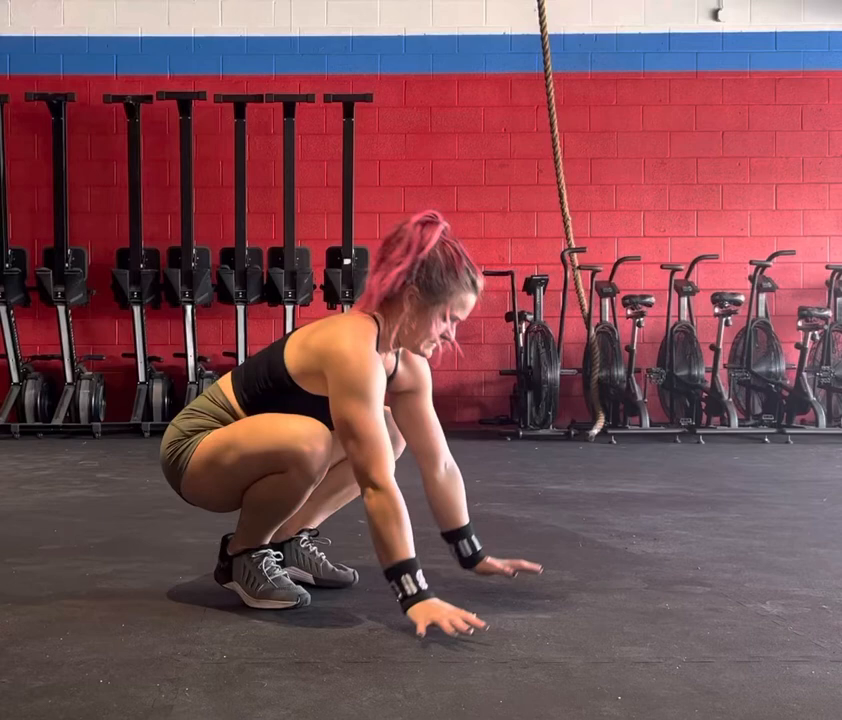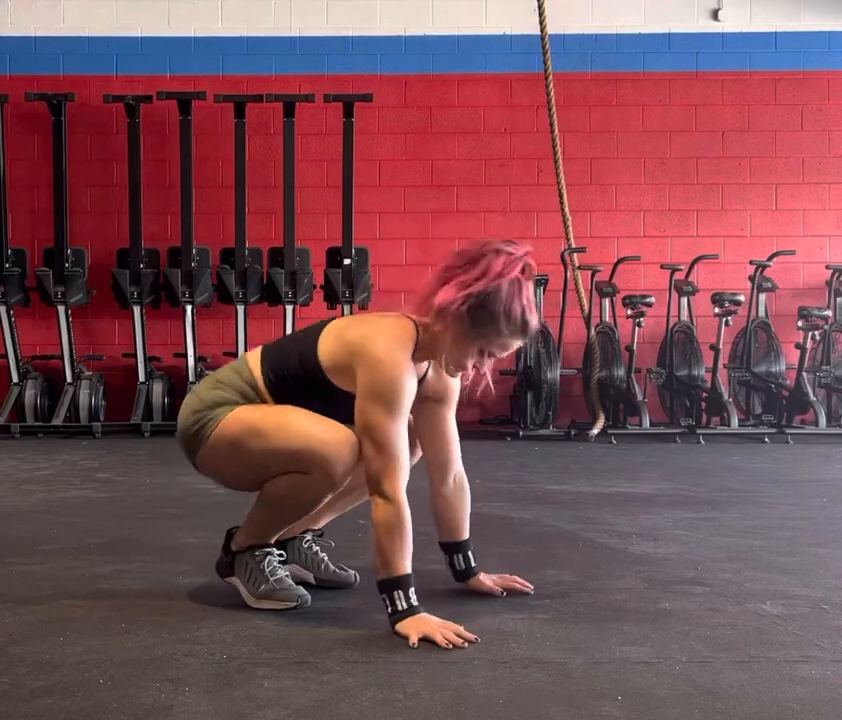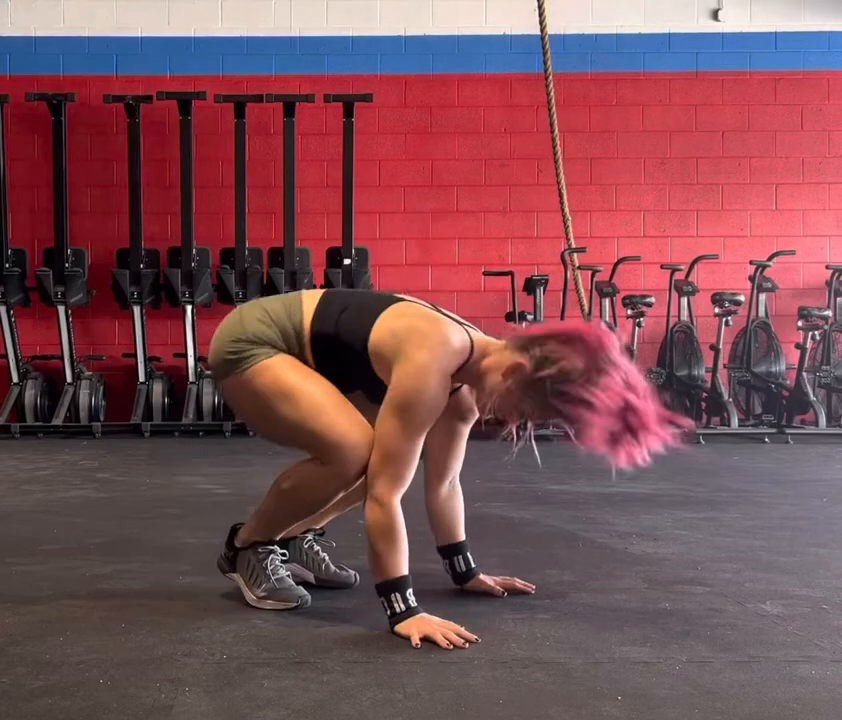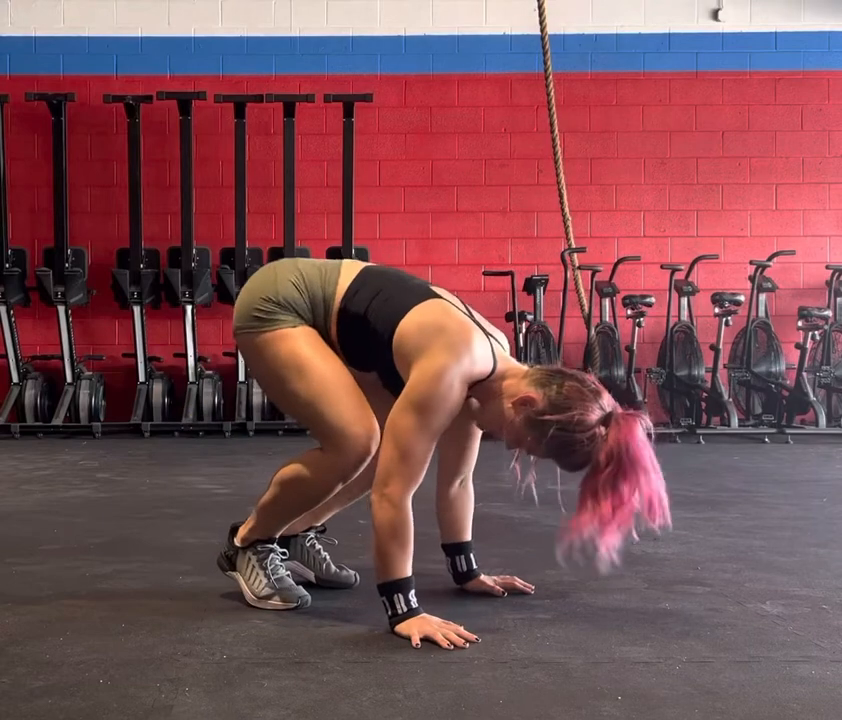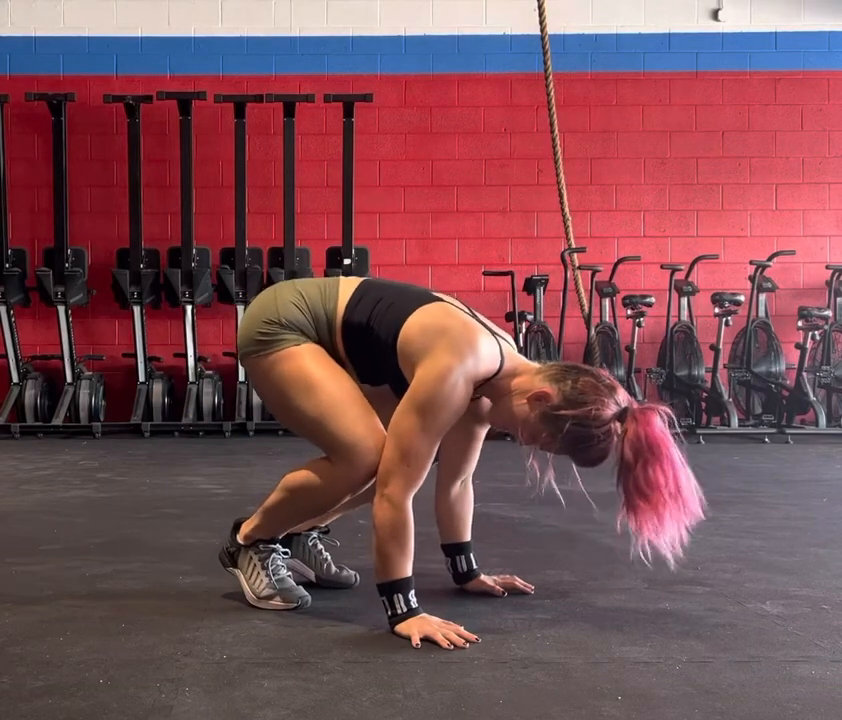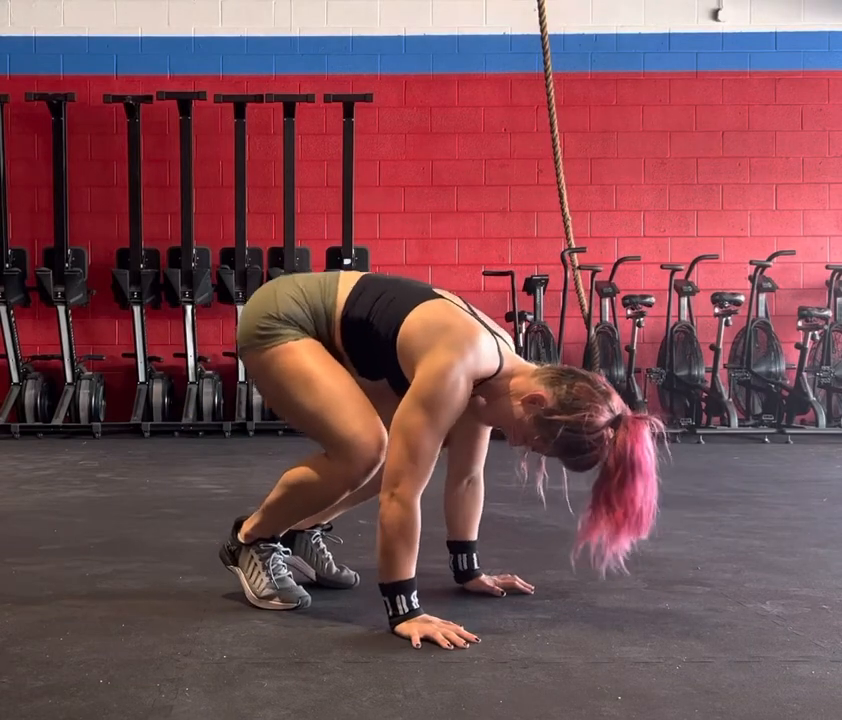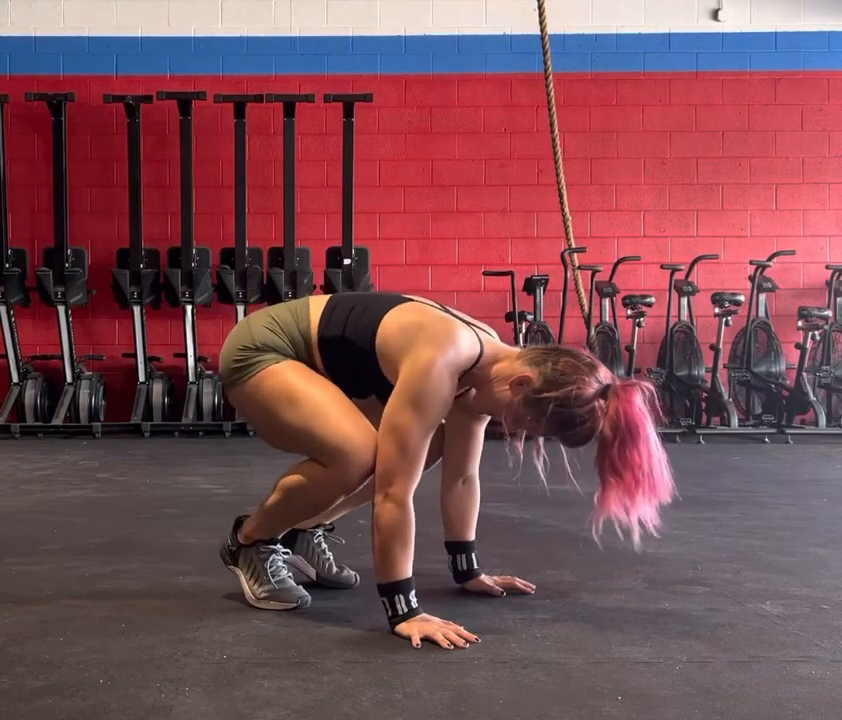
dt=0.4s
person 1, frame 1
left shoulder: (406, 361)
right shoulder: (353, 351)
left elbow: (438, 463)
right elbow: (377, 482)
left wrist: (474, 555)
right wrist: (416, 595)
left hip: (253, 448)
right hip: (195, 447)
left knee: (387, 438)
right knee: (309, 444)
left ankle: (288, 539)
right ankle: (242, 554)
person 1, frame 2
left shoulder: (434, 368)
right shoulder: (389, 355)
left elbow: (449, 473)
right elbow: (388, 490)
left wrist: (467, 570)
right wrist: (405, 608)
left hip: (259, 407)
right hip: (215, 419)
left knee: (403, 447)
right knee: (336, 450)
left ankle: (292, 539)
right ankle: (246, 551)
person 1, frame 3
left shoulder: (474, 372)
right shoulder: (433, 364)
left elbow: (441, 481)
right elbow: (383, 494)
left wrist: (465, 572)
right wrist: (404, 611)
left hip: (299, 347)
right hip: (250, 342)
left knee: (388, 454)
right knee: (352, 452)
left ankle: (293, 540)
right ankle: (249, 547)
person 1, frame 4
left shoulder: (492, 370)
right shoulder: (452, 370)
left elbow: (455, 478)
right elbow: (392, 491)
left wrist: (466, 572)
right wrist: (404, 611)
left hip: (325, 313)
right hip: (278, 303)
left knee: (401, 449)
right knee: (355, 444)
left ankle: (293, 536)
right ankle: (247, 543)
person 1, frame 5
left shoulder: (500, 373)
right shoulder: (457, 370)
left elbow: (455, 479)
right elbow: (394, 491)
left wrist: (467, 571)
right wrist: (404, 610)
left hip: (331, 330)
right hip: (281, 321)
left knee: (405, 454)
right knee: (366, 456)
left ankle: (299, 535)
right ankle: (251, 541)
person 1, frame 6
left shoulder: (498, 369)
right shoulder: (456, 368)
left elbow: (466, 475)
right elbow: (401, 490)
left wrist: (468, 570)
right wrist: (405, 612)
left hip: (327, 332)
right hip: (280, 319)
left knee: (422, 443)
right knee: (364, 450)
left ankle: (302, 532)
right ankle: (251, 539)
person 1, frame 7
left shoulder: (484, 364)
right shoulder: (440, 362)
left elbow: (462, 474)
right elbow: (394, 490)
left wrist: (467, 570)
right wrist: (404, 610)
left hip: (317, 355)
right hip: (262, 348)
left knee: (424, 444)
right knee: (359, 455)
left ankle: (302, 531)
right ankle: (250, 541)
